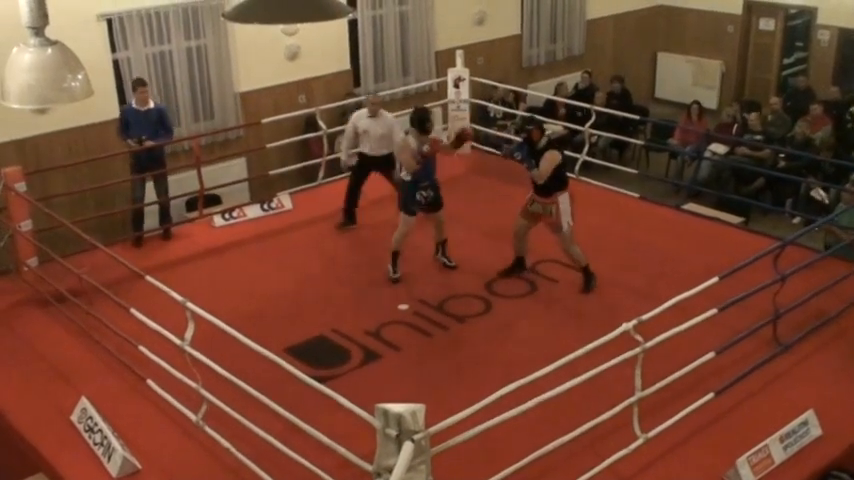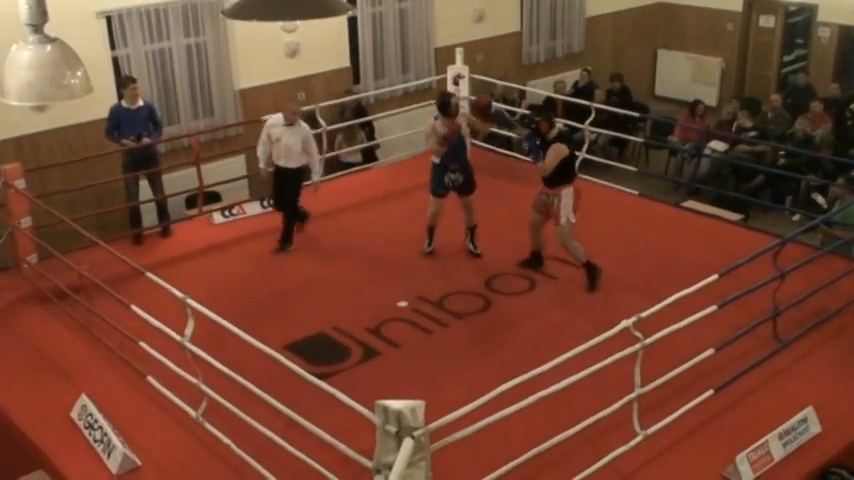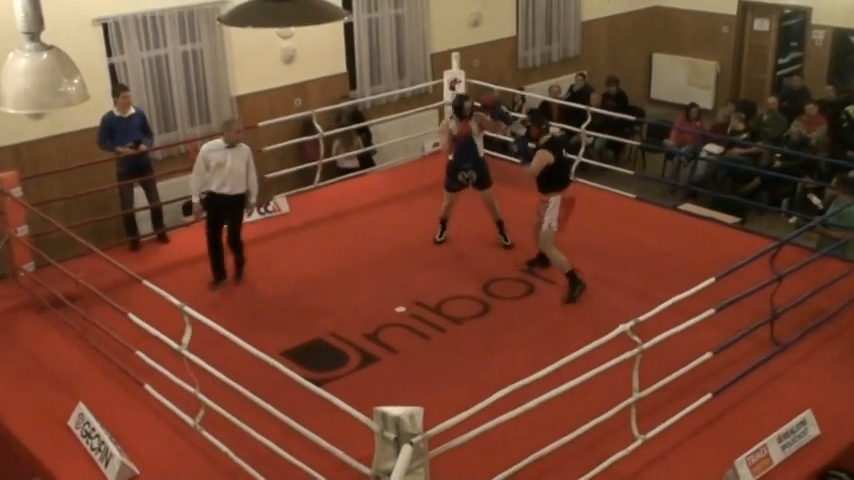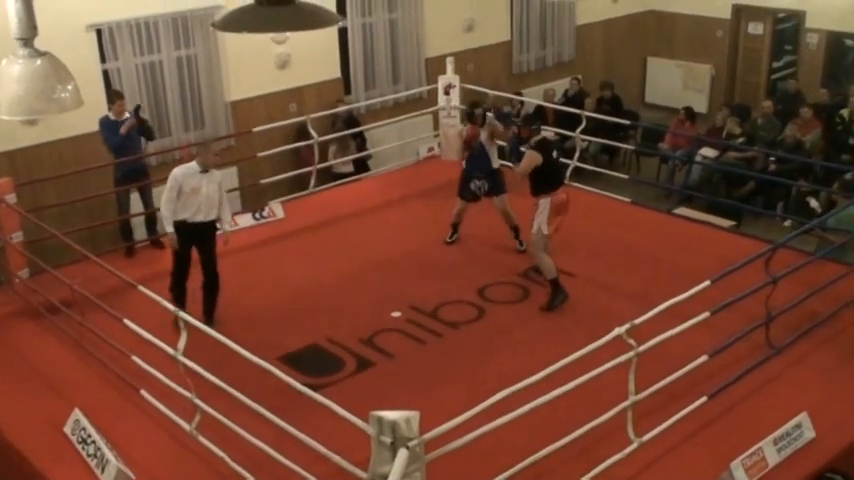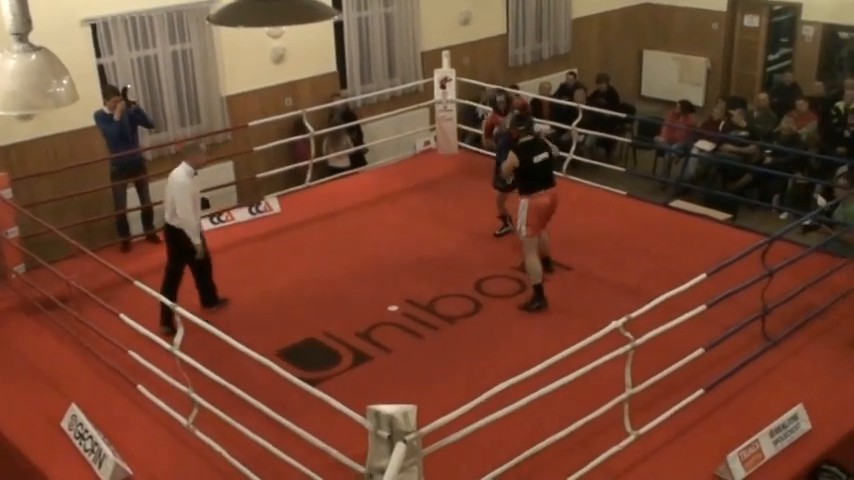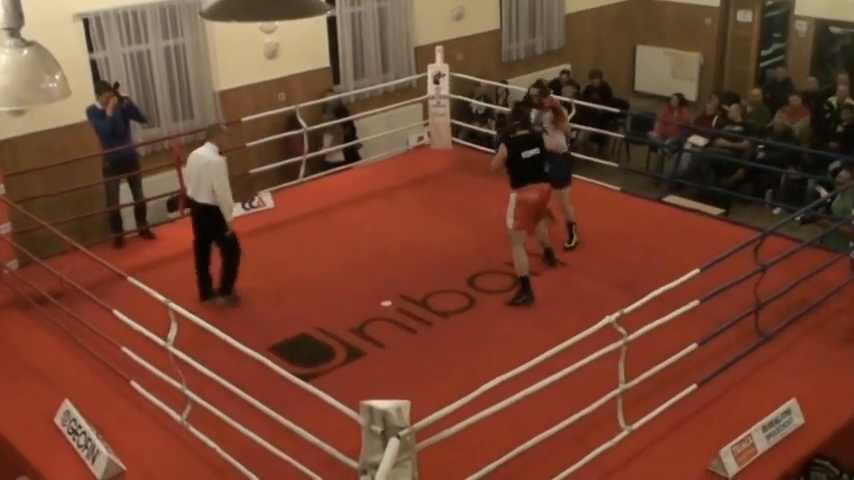
dt=0.5s
person 1, frame 1
left shoulder: (552, 152)
right shoulder: (532, 144)
left elbow: (540, 178)
right elbow: (515, 150)
left wrist: (526, 159)
right wrist: (513, 152)
left hip: (556, 200)
right hip: (538, 196)
left knee: (567, 245)
right knee: (519, 232)
left ankle: (588, 274)
right ankle: (518, 265)
person 1, frame 2
left shoulder: (559, 145)
right shoulder: (548, 136)
left elbow: (545, 170)
left wrist: (533, 149)
left hip: (562, 193)
right hip: (548, 189)
left knee: (565, 240)
right knee: (534, 224)
left ankle: (592, 271)
right ankle: (536, 258)
person 1, frame 3
left shoulder: (546, 152)
right shoulder: (552, 141)
left elbow: (531, 172)
left wrist: (523, 151)
left hip: (556, 198)
right hip: (553, 195)
left knee: (546, 244)
right knee: (540, 228)
left ankle: (575, 283)
right ankle: (543, 259)
person 1, frame 4
left shoulder: (533, 152)
right shoulder: (547, 142)
left elbow: (520, 173)
left hip: (549, 200)
right hip: (557, 194)
left knee: (536, 249)
right knee: (539, 236)
left ankle: (557, 290)
right ankle: (545, 267)
person 1, frame 5
left shoulder: (516, 152)
right shoulder: (543, 143)
left elbow: (505, 173)
right elbow: (555, 153)
left hip: (532, 201)
right hip: (550, 195)
left knee: (529, 251)
right knee: (538, 229)
left ankle: (539, 297)
right ankle: (546, 262)
person 1, frame 6
left shoulder: (507, 145)
right shoulder: (539, 137)
left elbow: (495, 167)
right elbow: (559, 146)
left hip: (522, 195)
right hip: (543, 189)
left knee: (517, 245)
right knee: (537, 220)
left ankle: (525, 290)
right ankle: (549, 254)
person 2, frame 1
left shoulder: (159, 109)
right shoulder: (126, 111)
left elbow: (169, 133)
right elbow: (122, 131)
left wrist: (155, 143)
right wrist: (129, 141)
left hip: (156, 156)
right hip: (137, 158)
left knee: (163, 194)
right knee: (137, 197)
left ankle: (166, 227)
right ankle: (137, 233)
person 2, frame 2
left shoulder: (148, 106)
right shoulder: (116, 110)
left elbow: (158, 128)
right elbow: (109, 133)
left wrist: (151, 139)
right wrist: (123, 141)
left hip: (150, 154)
right hip: (130, 157)
left knee: (159, 191)
right knee: (132, 196)
left ankle: (165, 224)
right ankle: (137, 231)
person 2, frame 3
left shoulder: (139, 114)
right shoulder: (108, 119)
left elbow: (149, 134)
right elbow: (102, 143)
left wrist: (146, 145)
right wrist: (119, 149)
left hip: (144, 163)
right hip: (124, 166)
left knee: (154, 199)
right knee: (127, 205)
left ankle: (160, 231)
right ankle: (133, 238)
person 2, frame 4
left shoulder: (133, 117)
right shoulder: (105, 122)
right elbow: (111, 145)
left wrist: (144, 124)
right wrist: (124, 129)
left hip: (140, 167)
right hip: (121, 171)
left knee: (149, 205)
right knee: (123, 211)
left ankle: (154, 237)
right ankle: (129, 244)
person 2, frame 5
left shoulder: (128, 110)
right shoulder: (100, 116)
left elbow: (150, 124)
right elbow: (112, 135)
left wrist: (136, 107)
right wrist: (117, 115)
left hip: (137, 161)
right hip: (118, 165)
left knee: (146, 200)
right knee: (120, 206)
left ankle: (150, 232)
right ankle: (125, 239)
person 2, frame 6
left shoulder: (120, 105)
right shoulder: (92, 111)
left elbow: (142, 118)
right elbow: (104, 131)
left wrist: (127, 101)
right wrist: (109, 110)
left hip: (130, 156)
right hip: (111, 161)
left knee: (139, 196)
right knee: (113, 202)
left ankle: (143, 228)
right ankle: (118, 235)
person 3, frame 1
left shoulder: (388, 120)
right shoulder: (357, 117)
left elbow: (397, 141)
right elbow: (348, 137)
right wrist: (345, 156)
left hip: (384, 158)
right hip: (365, 157)
right knee: (353, 187)
right ankle: (349, 219)
person 3, frame 2
left shoulder: (304, 130)
right shoulder: (271, 123)
left elbow: (313, 154)
right elbow: (264, 144)
left wrist: (315, 177)
right wrist: (262, 164)
left hip: (296, 171)
right hip: (279, 169)
left knee: (290, 206)
right knee: (278, 204)
left ankle: (286, 241)
right ankle: (301, 216)
person 3, frame 3
left shoulder: (245, 151)
right shoulder: (208, 149)
left elbow: (251, 176)
right elbow: (197, 175)
left wrist: (252, 200)
right wrist: (196, 201)
left hip: (236, 199)
right hip: (214, 198)
left knee: (233, 239)
right knee: (213, 239)
left ankle: (239, 265)
right ankle: (219, 275)
person 3, frame 4
left shoulder: (216, 177)
right shoulder: (179, 174)
left elbow: (222, 203)
right elbow: (167, 203)
left wrist: (225, 227)
right wrist: (170, 231)
left hip: (207, 227)
right hip: (183, 228)
left knee: (211, 272)
right knee: (179, 273)
left ankle: (209, 315)
right ankle: (179, 309)
person 3, frame 5
left shoulder: (180, 172)
right shoulder: (183, 181)
right elbow: (187, 215)
right wrist: (197, 241)
left hip: (179, 228)
right hip: (180, 233)
left knee: (202, 264)
right knee: (173, 276)
left ankle: (209, 300)
right ankle: (166, 321)
person 3, frame 6
left shoulder: (194, 155)
right shoulder: (216, 160)
left elbow: (188, 182)
right elbow: (222, 191)
right wrist: (229, 217)
left hip: (195, 207)
right hip: (210, 210)
left knee: (202, 250)
right knee: (232, 249)
left ankle: (206, 292)
right ankle: (225, 291)
person 4, frame 1
left shoulder: (431, 137)
right shoulder: (403, 143)
left elbow: (447, 150)
right elbow: (411, 166)
left wrist: (457, 141)
right wrist: (424, 154)
left hip: (430, 185)
right hip: (410, 187)
left knee: (439, 223)
right knee: (404, 228)
left ankle: (441, 254)
right ankle: (394, 264)
person 4, frame 2
left shoulder: (464, 118)
right shoulder: (432, 126)
left elbow: (484, 129)
right elbow: (435, 151)
left wrist: (490, 115)
right wrist: (446, 138)
left hip: (462, 168)
right hip: (442, 169)
left knee: (468, 206)
right knee: (435, 209)
left ankle: (471, 239)
right ankle: (430, 239)
person 4, frame 3
left shoulder: (478, 118)
right shoulder: (446, 125)
left elbow: (499, 129)
right elbow: (446, 149)
right wrist: (456, 139)
left hip: (478, 165)
right hip: (456, 167)
left knee: (490, 201)
right knee: (448, 202)
left ankle: (502, 232)
right ankle: (442, 230)
person 4, frame 4
left shoulder: (491, 126)
right shoulder: (463, 132)
left elbow: (506, 137)
right elbow: (462, 155)
right wrist: (467, 145)
left hip: (492, 173)
right hip: (471, 174)
left knee: (504, 209)
right knee: (460, 208)
left ankle: (517, 237)
right ankle: (454, 231)
person 4, frame 5
right shoulder: (490, 120)
right elbow: (488, 145)
right wrist: (489, 131)
right hip: (503, 164)
right knee: (499, 200)
right ankle: (507, 224)
person 4, frame 6
left shoulder: (556, 110)
right shoulder: (536, 112)
left elbow: (565, 131)
left wrist: (557, 112)
left hip: (559, 158)
left knee: (563, 201)
left ankle: (572, 234)
